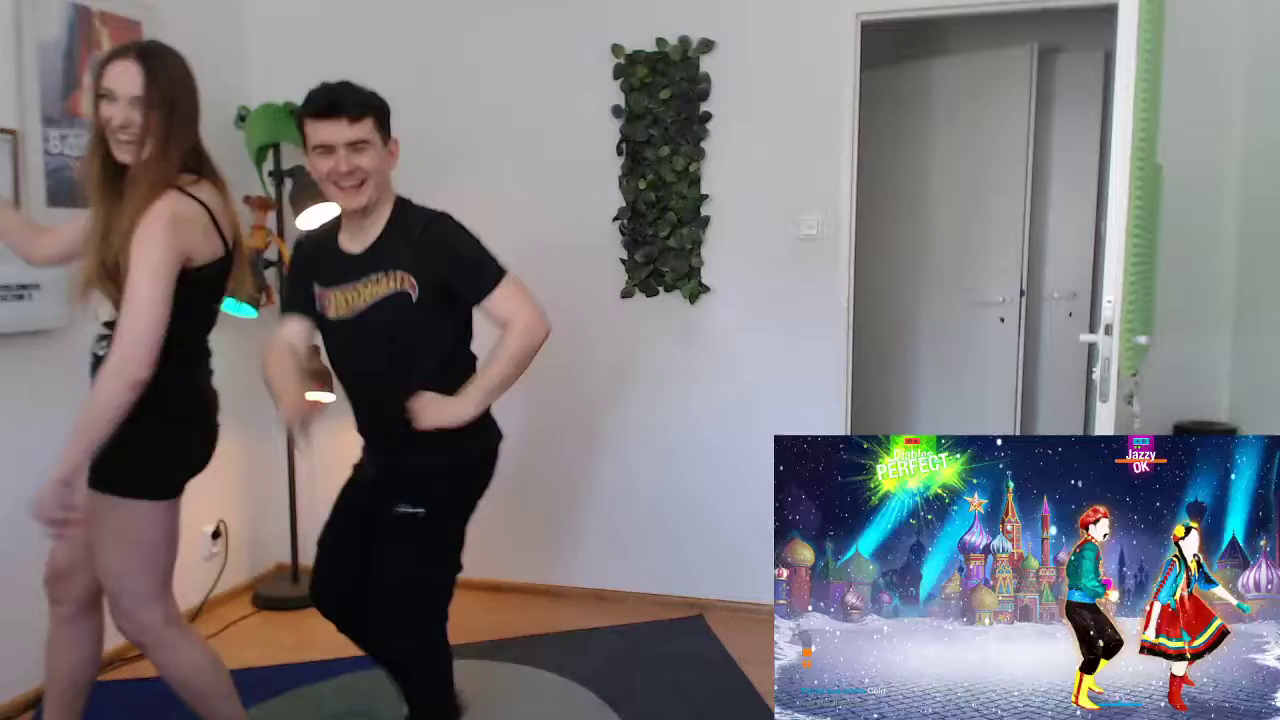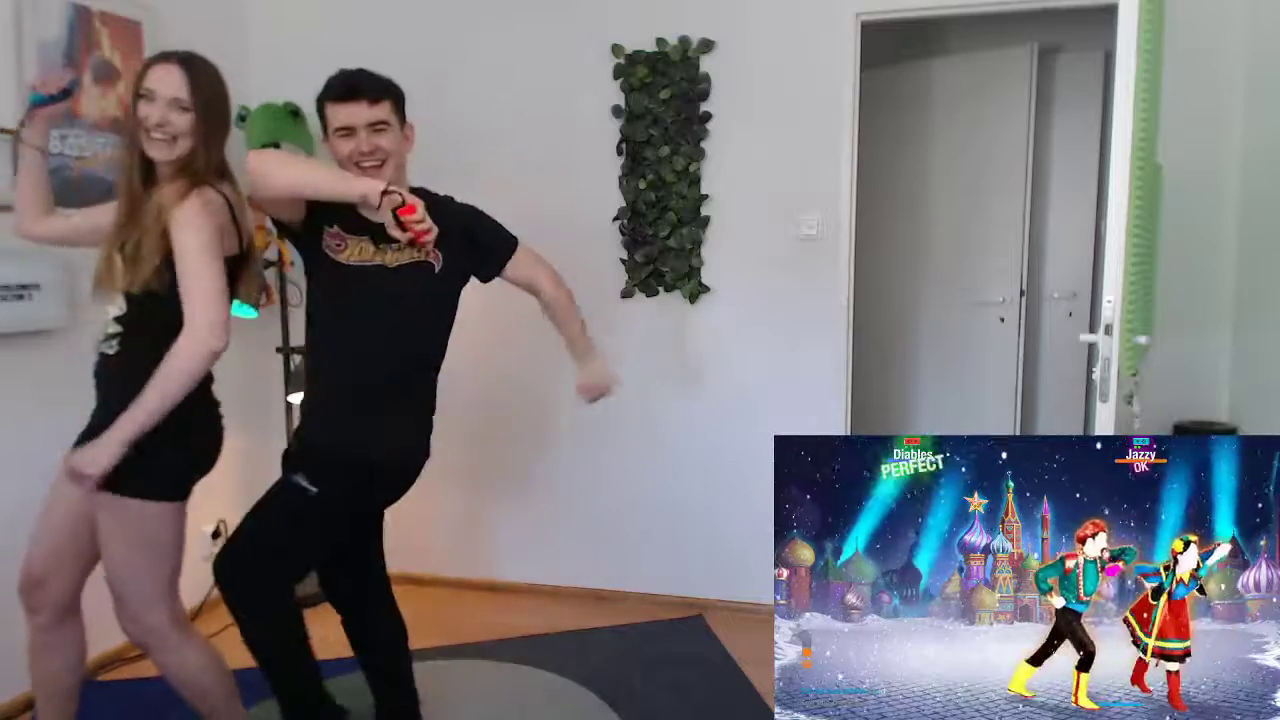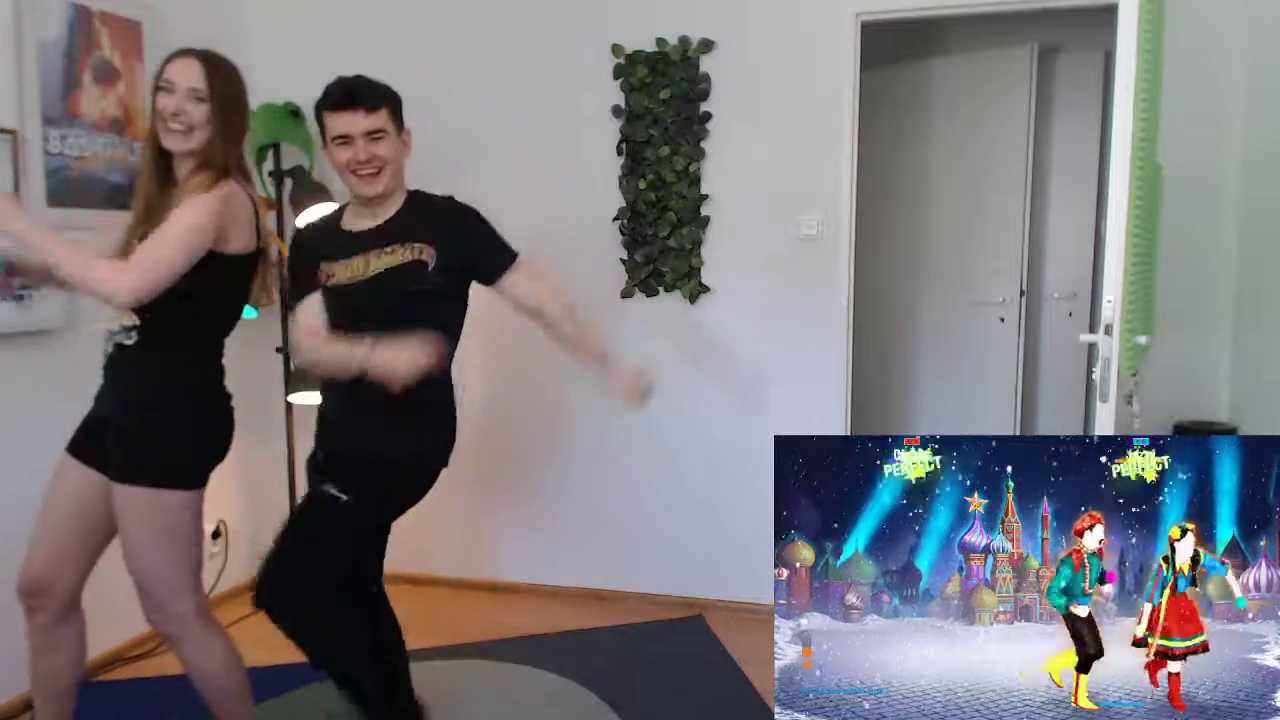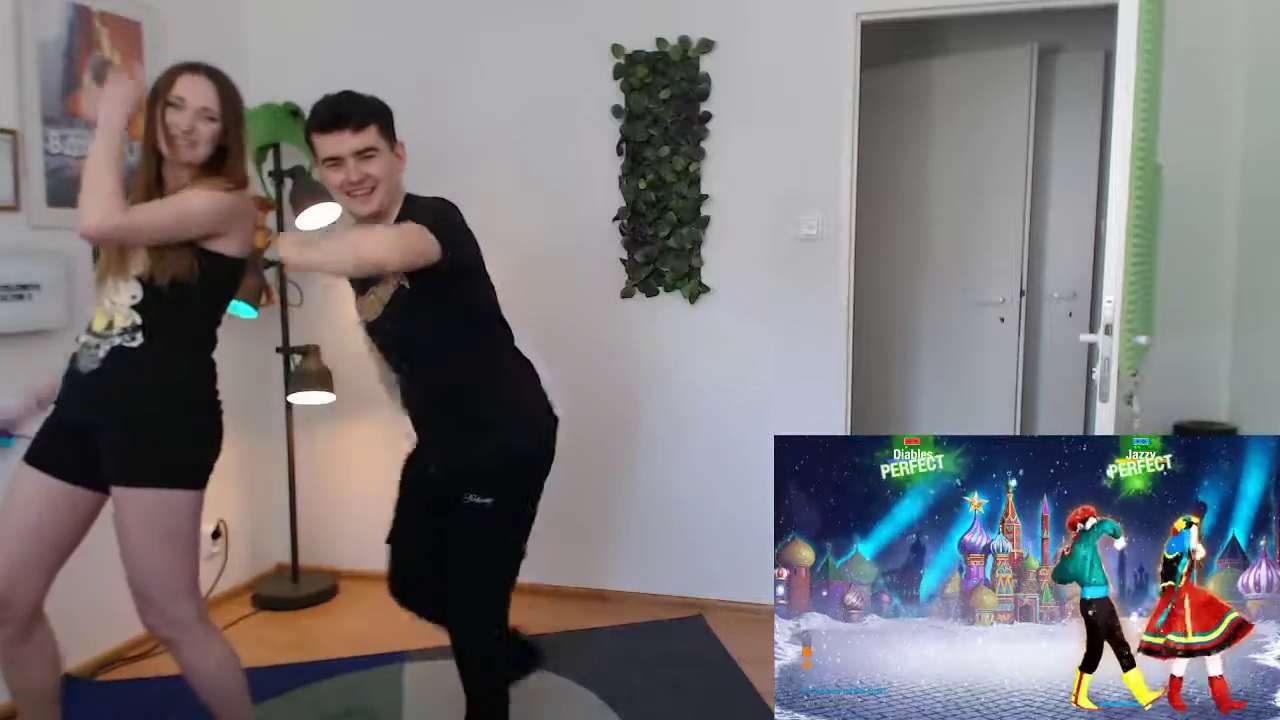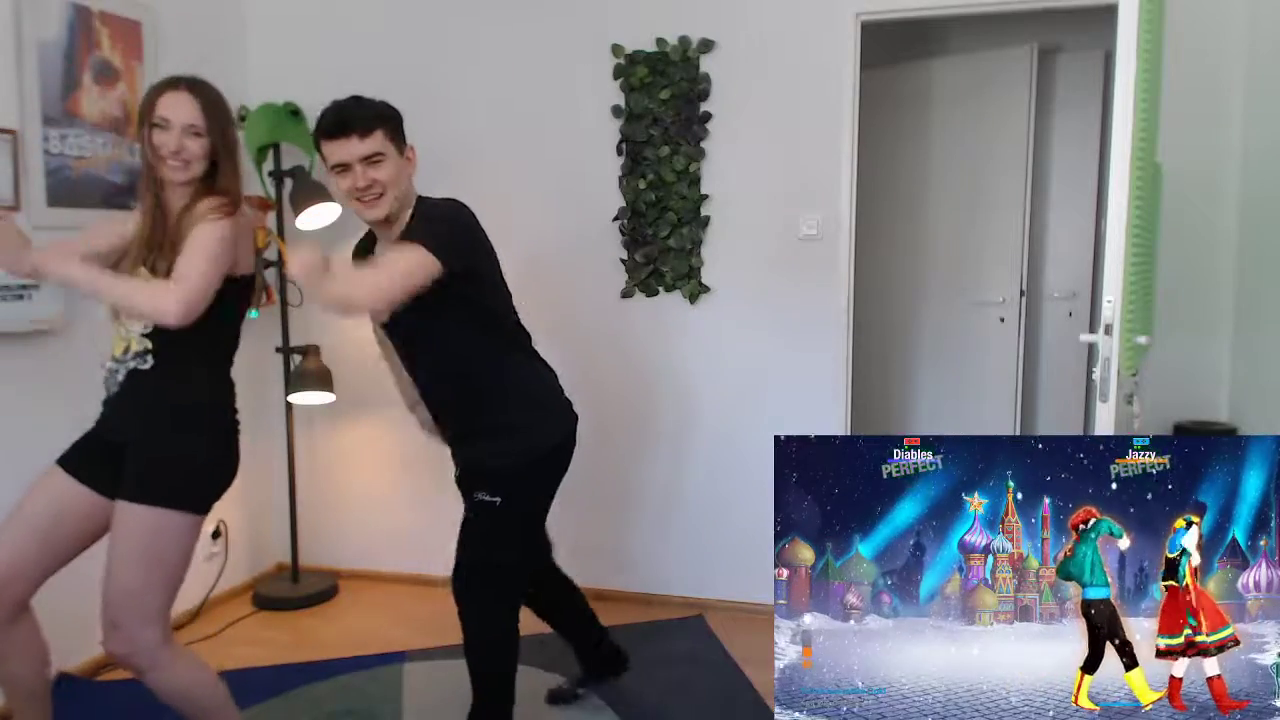
dt=0.4s
person 1, frame 1
left shoulder: (168, 212)
right shoulder: (137, 197)
left elbow: (134, 358)
left wrist: (65, 475)
left hip: (155, 423)
right hip: (132, 418)
left knee: (145, 617)
right knee: (69, 580)
person 1, frame 2
left shoulder: (197, 205)
right shoulder: (148, 202)
left elbow: (208, 333)
right elbow: (37, 224)
left wrist: (117, 438)
right wrist: (33, 135)
left hip: (161, 427)
right hip: (129, 413)
left knee: (149, 620)
right knee: (44, 588)
person 1, frame 3
left shoulder: (218, 195)
right shoulder: (170, 194)
left elbow: (126, 286)
right elbow: (132, 284)
left hip: (172, 413)
right hip: (126, 405)
left knee: (174, 612)
person 1, frame 4
left shoulder: (224, 203)
right shoulder: (145, 202)
left elbow: (98, 221)
left wrist: (109, 121)
left hip: (164, 414)
right hip: (85, 408)
left knee: (171, 616)
person 1, frame 5
left shoulder: (220, 219)
right shoulder: (149, 222)
left elbow: (174, 306)
left wrist: (75, 268)
left hip: (187, 438)
right hip: (122, 429)
left knee: (133, 640)
person 2, frame 1
left shoulder: (434, 239)
right shoulder: (309, 253)
left elbow: (528, 322)
right elbow: (285, 347)
left wrist: (465, 401)
right wrist: (289, 392)
left hip: (448, 458)
right hip: (384, 457)
left knee: (405, 611)
right knee: (335, 589)
person 2, frame 2
left shoulder: (450, 223)
right shoulder: (318, 213)
left elbow: (540, 278)
right elbow: (259, 170)
left wrist: (587, 359)
right wrist: (375, 194)
left hip: (379, 448)
right hip: (329, 442)
left knee: (245, 573)
right knee: (356, 588)
person 2, frame 3
left shoulder: (449, 223)
right shoulder: (312, 242)
left elbow: (537, 297)
right elbow: (308, 343)
left wrist: (608, 366)
right wrist: (379, 353)
left hip: (402, 443)
right hip: (348, 438)
left knee: (287, 587)
right knee: (350, 590)
person 2, frame 4
left shoulder: (435, 219)
right shoulder: (349, 249)
left elbow: (380, 252)
left wrist: (291, 245)
left hip: (508, 441)
right hip: (442, 448)
left knee: (472, 590)
right knee: (414, 583)
right ankle: (506, 654)
person 2, frame 5
left shoulder: (447, 224)
right shoulder: (369, 253)
left elbow: (360, 295)
left wrist: (309, 271)
right wrist: (444, 423)
left hip: (528, 439)
right hip: (478, 446)
left knee: (483, 585)
right knee: (519, 569)
right ankle: (601, 657)
person 3, frame 1
left shoulder: (1083, 548)
right shoulder: (1089, 549)
left elbow: (1071, 573)
right elbow: (1085, 580)
left wrist: (1102, 584)
right wrist: (1107, 592)
left hip: (1090, 606)
right hip: (1078, 607)
left knee: (1115, 642)
right knee: (1093, 651)
left ankle: (1088, 679)
right ankle: (1079, 696)
person 3, frame 2
left shoulder: (1102, 558)
right shoulder: (1068, 561)
left elbow: (1131, 552)
right elbow: (1040, 575)
left wrist: (1120, 564)
right wrist: (1051, 595)
left hip: (1075, 614)
right hip: (1066, 613)
left knee: (1048, 650)
right knee: (1088, 651)
left ankle: (1017, 683)
right ankle: (1079, 697)
person 3, frame 3
left shoulder: (1097, 553)
right shoulder: (1072, 560)
left elbow: (1097, 576)
right elbow: (1053, 592)
left wrist: (1107, 578)
right wrist: (1072, 606)
left hip: (1084, 610)
right hip: (1073, 611)
left knee: (1097, 651)
right knee: (1089, 652)
left ankle: (1055, 665)
right ankle: (1078, 697)
person 3, frame 4
left shoulder: (1068, 553)
right shoulder: (1082, 540)
left elbow: (1057, 577)
right elbow: (1105, 524)
right wrist: (1118, 537)
left hip: (1102, 602)
right hip: (1093, 603)
left knee: (1122, 648)
right knee: (1094, 651)
left ankle: (1144, 695)
right ankle: (1079, 696)
person 3, frame 5
left shoulder: (1072, 551)
right shoulder: (1084, 538)
left elbow: (1061, 573)
right elbow: (1104, 524)
right wrist: (1121, 536)
left hip: (1104, 603)
right hip: (1094, 604)
left knee: (1124, 647)
right knee: (1096, 652)
left ankle: (1144, 695)
right ankle: (1079, 697)
person 4, frame 1
left shoulder: (1195, 560)
right shoulder: (1174, 564)
left elbow: (1211, 584)
right elbow: (1160, 595)
left wrist: (1236, 603)
right wrist: (1151, 625)
left hip: (1186, 606)
right hip: (1171, 610)
left knee: (1207, 634)
right knee: (1183, 649)
left ankle: (1180, 673)
right ankle: (1174, 695)
person 4, frame 2
left shoulder: (1198, 562)
right shoulder: (1164, 572)
left elbow: (1226, 547)
right elbow: (1139, 570)
left wrist: (1208, 564)
right wrist: (1148, 584)
left hip: (1179, 607)
right hip: (1161, 608)
left knee: (1152, 643)
right knee: (1173, 649)
left ankle: (1137, 678)
right ankle: (1174, 695)
person 4, frame 3
left shoulder: (1198, 557)
right shoulder: (1165, 565)
left elbow: (1222, 568)
right elbow: (1151, 594)
left wrist: (1238, 593)
right wrist: (1143, 623)
left hip: (1183, 602)
right hip: (1166, 606)
left knee: (1182, 647)
right knee: (1177, 649)
left ankle: (1153, 665)
right ankle: (1174, 695)
person 4, frame 4
left shoulder: (1187, 554)
right shoulder: (1172, 546)
right elbow: (1186, 536)
right wrist: (1199, 549)
left hip: (1195, 601)
right hip: (1179, 604)
left knee: (1209, 646)
right knee: (1185, 651)
left ankle: (1222, 699)
right ankle: (1174, 695)
person 4, frame 5
left shoulder: (1187, 554)
right shoulder: (1177, 544)
right elbow: (1178, 535)
right wrist: (1194, 552)
left hip: (1195, 603)
right hip: (1180, 603)
left knee: (1209, 648)
right knee: (1191, 649)
left ankle: (1222, 700)
right ankle: (1174, 695)
